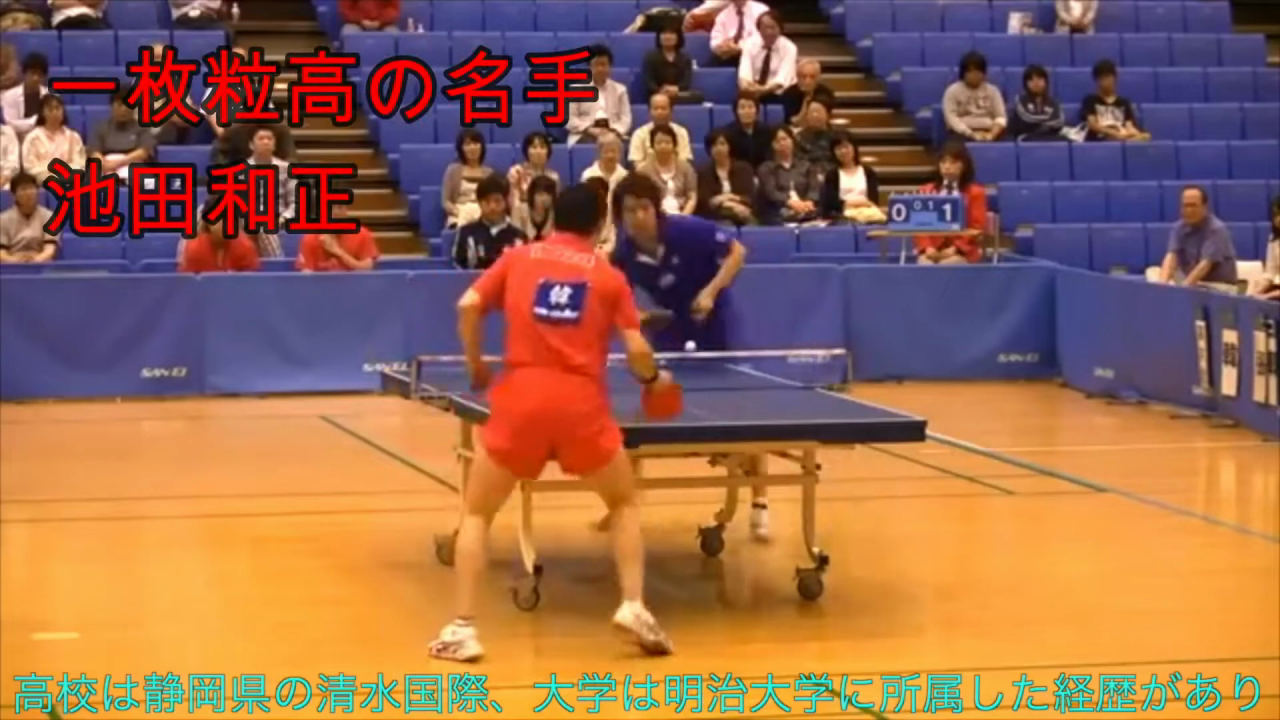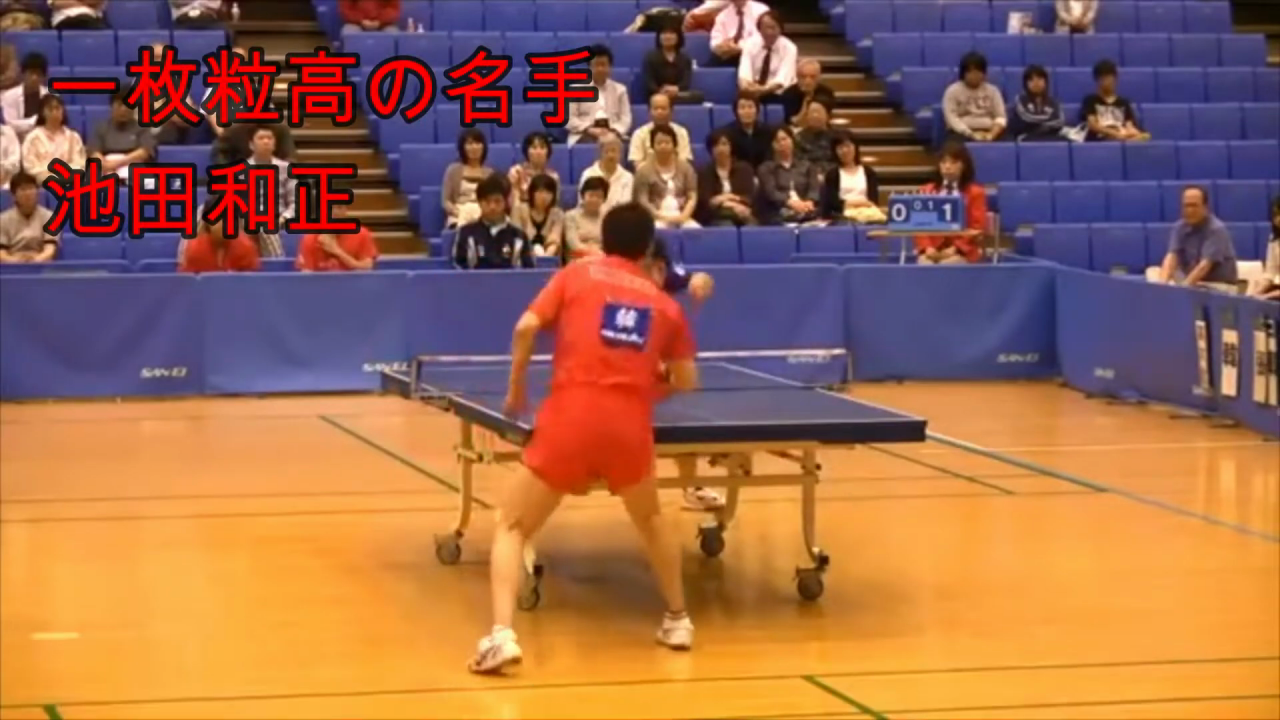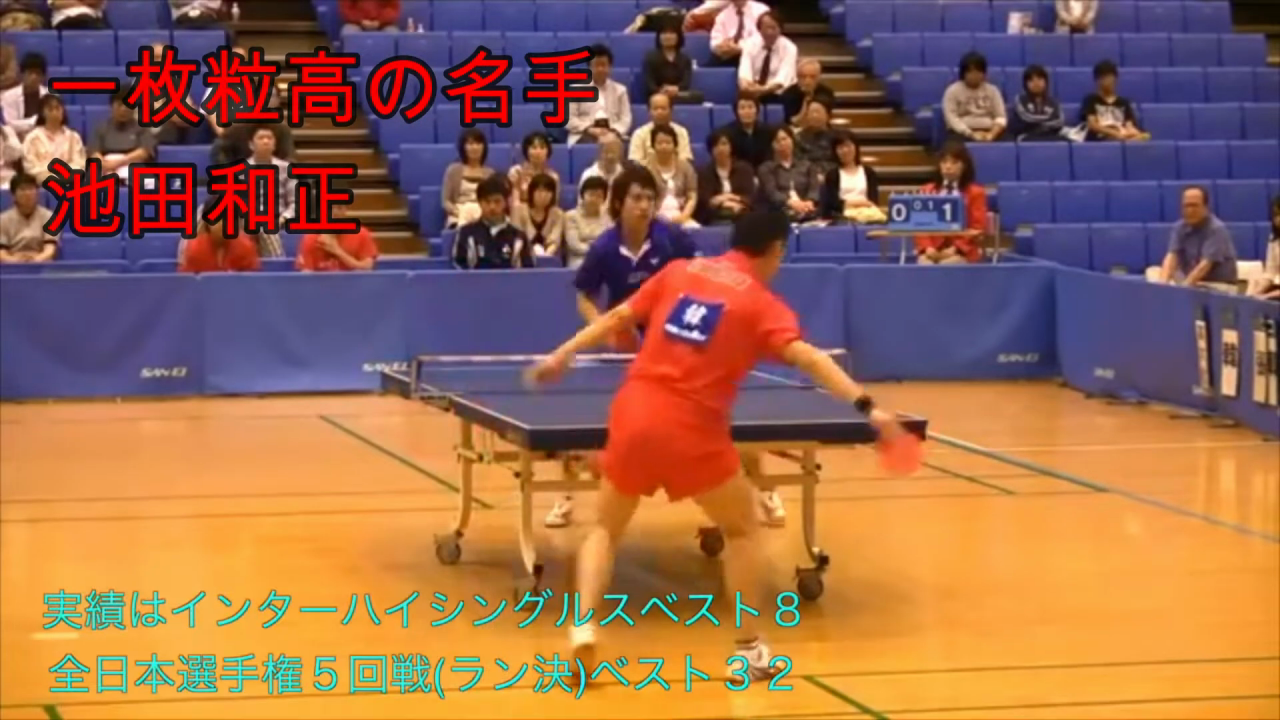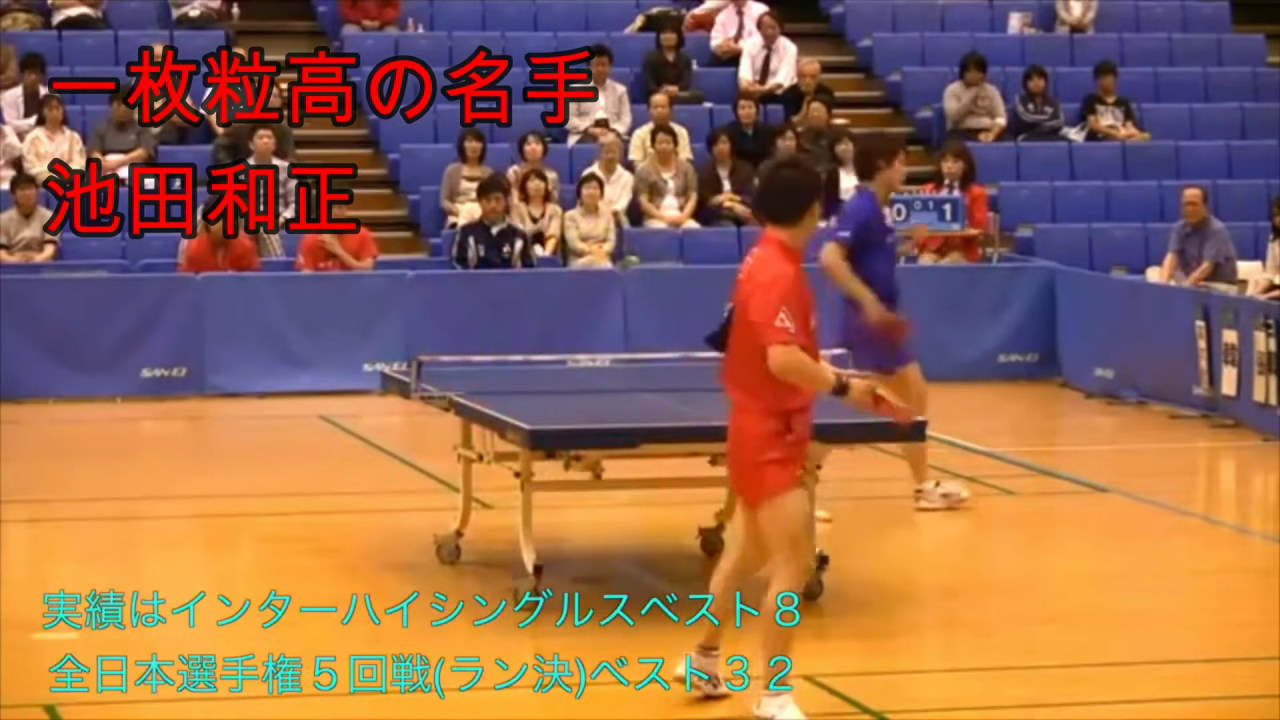
dt=0.7s
person 1, frame 1
left shoulder: (517, 259)
right shoulder: (609, 277)
left elbow: (468, 306)
right elbow: (636, 350)
left wrist: (474, 364)
right wrist: (653, 378)
left hip: (521, 401)
right hip: (583, 407)
left knee: (476, 513)
right knee: (625, 503)
left ankle: (462, 629)
right ankle: (634, 608)
person 1, frame 2
left shoulder: (573, 278)
right shoulder: (665, 305)
left elbow: (527, 326)
right elbow: (687, 381)
left wrist: (515, 387)
left hip: (569, 420)
right hip: (628, 429)
left knee: (512, 529)
right knee: (651, 518)
left ankle: (501, 636)
right ankle: (675, 620)
person 1, frame 3
left shoulder: (679, 270)
right shoulder: (762, 306)
left elbow: (618, 317)
right elbow: (807, 357)
left wrist: (562, 355)
right wrist: (866, 405)
left hip: (634, 416)
right hip: (691, 432)
left knee: (603, 529)
right knee: (744, 532)
left ankle: (584, 627)
right ankle: (750, 649)
person 1, frame 4
left shoulder: (773, 264)
right shoulder: (775, 273)
right elbow: (781, 360)
left wrist: (832, 377)
right wrist: (842, 386)
left hip: (774, 429)
right hip: (767, 433)
left knee: (750, 550)
right knee: (792, 560)
left ankle: (701, 659)
person 2, frame 1
left shoulder: (688, 231)
right shoulder: (623, 254)
left elbow: (737, 253)
left wrist: (710, 291)
left hip: (711, 333)
right hip: (668, 336)
left ankle: (760, 504)
person 2, frame 2
left shoulder: (663, 274)
right shoulder: (600, 288)
left elbow: (701, 280)
left wrist: (698, 284)
left hip: (638, 371)
right hip: (596, 372)
left knee: (682, 418)
left ankle: (691, 489)
right ankle: (517, 502)
person 2, frame 3
left shoulder: (671, 239)
right shoulder: (603, 249)
right elbow: (583, 296)
right hip: (630, 341)
left ankle: (763, 493)
right ankle: (568, 497)
person 2, frame 4
left shoulder: (879, 208)
right shoulder: (860, 207)
right elbow: (829, 258)
left wrist: (894, 255)
right wrist: (868, 302)
left hip: (882, 319)
right hip: (868, 320)
left knee: (916, 395)
left ankle: (925, 485)
